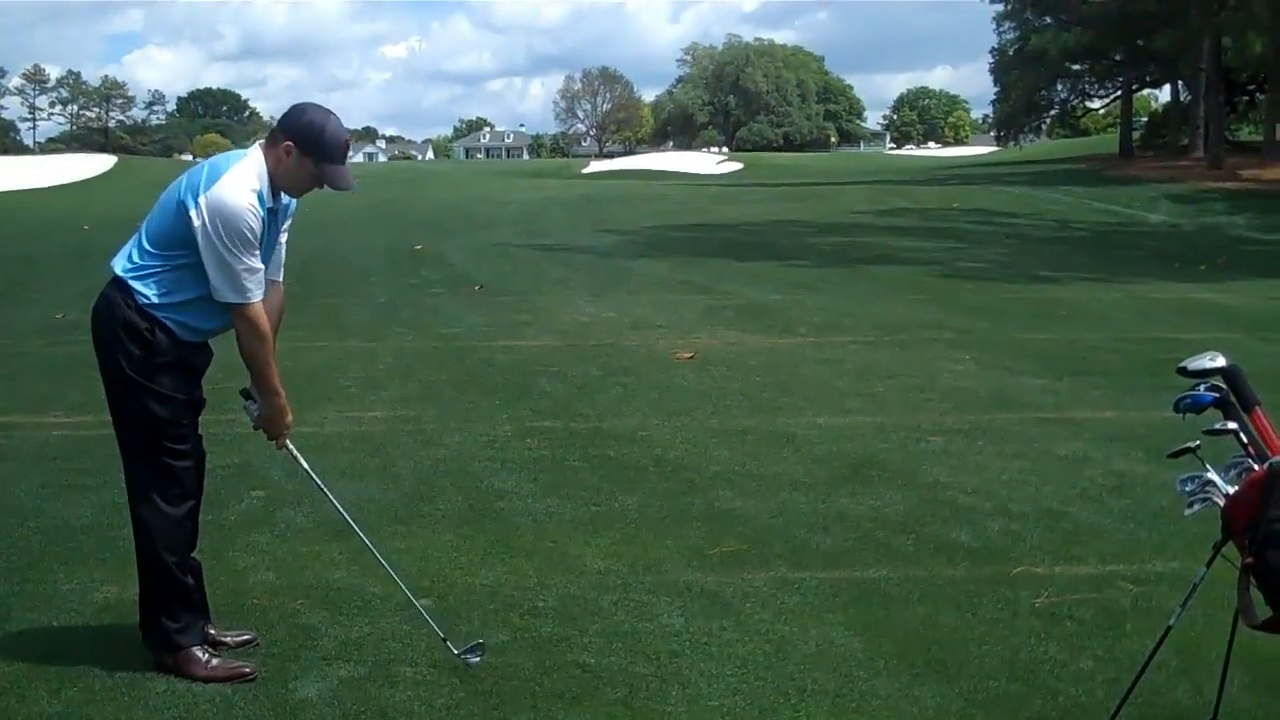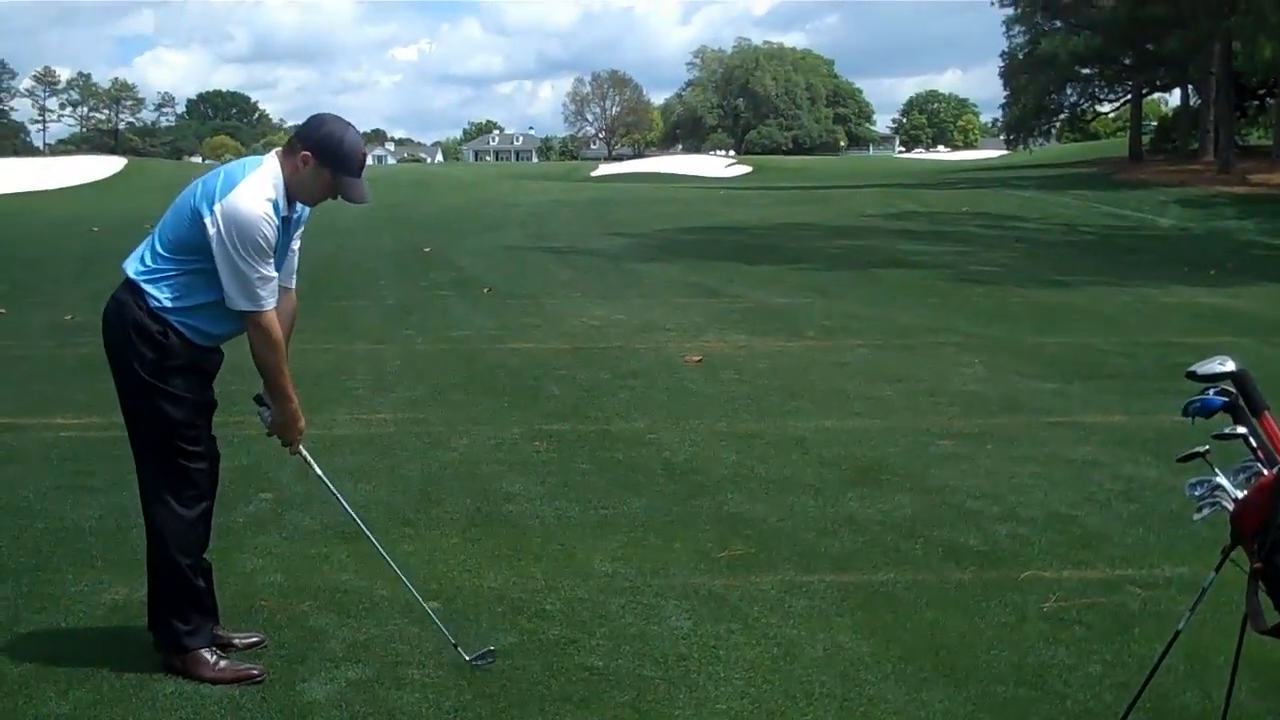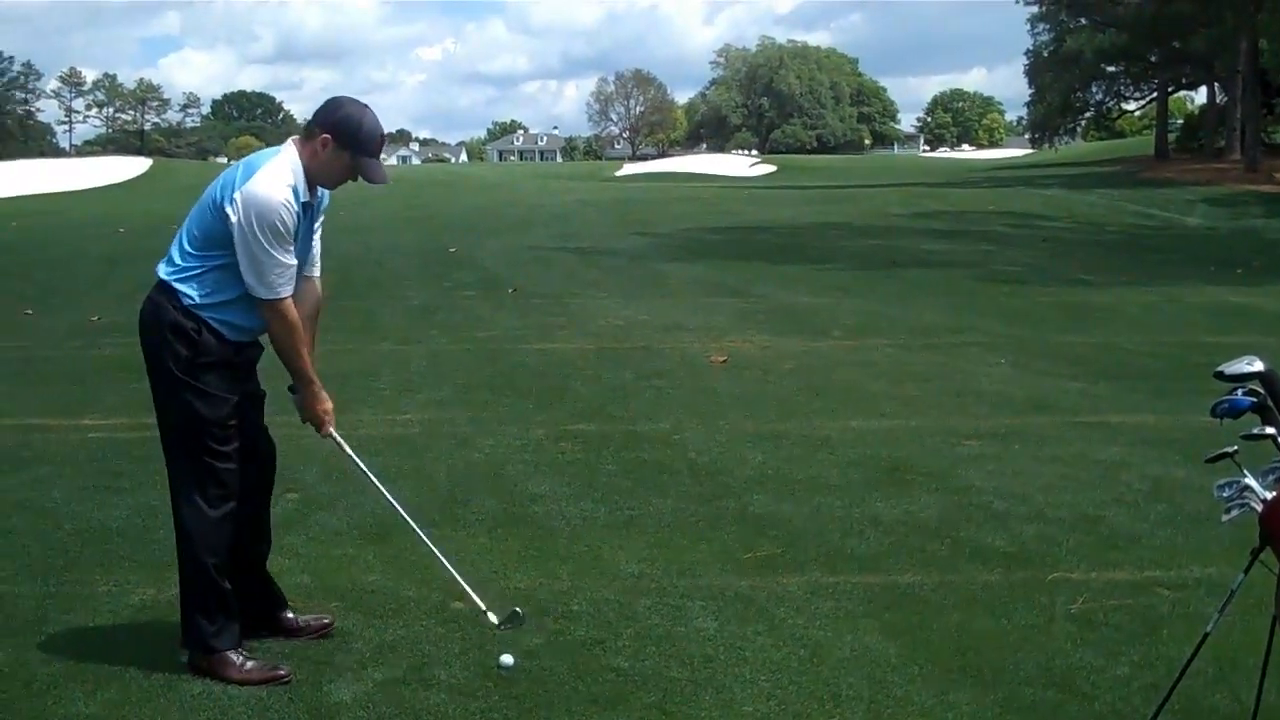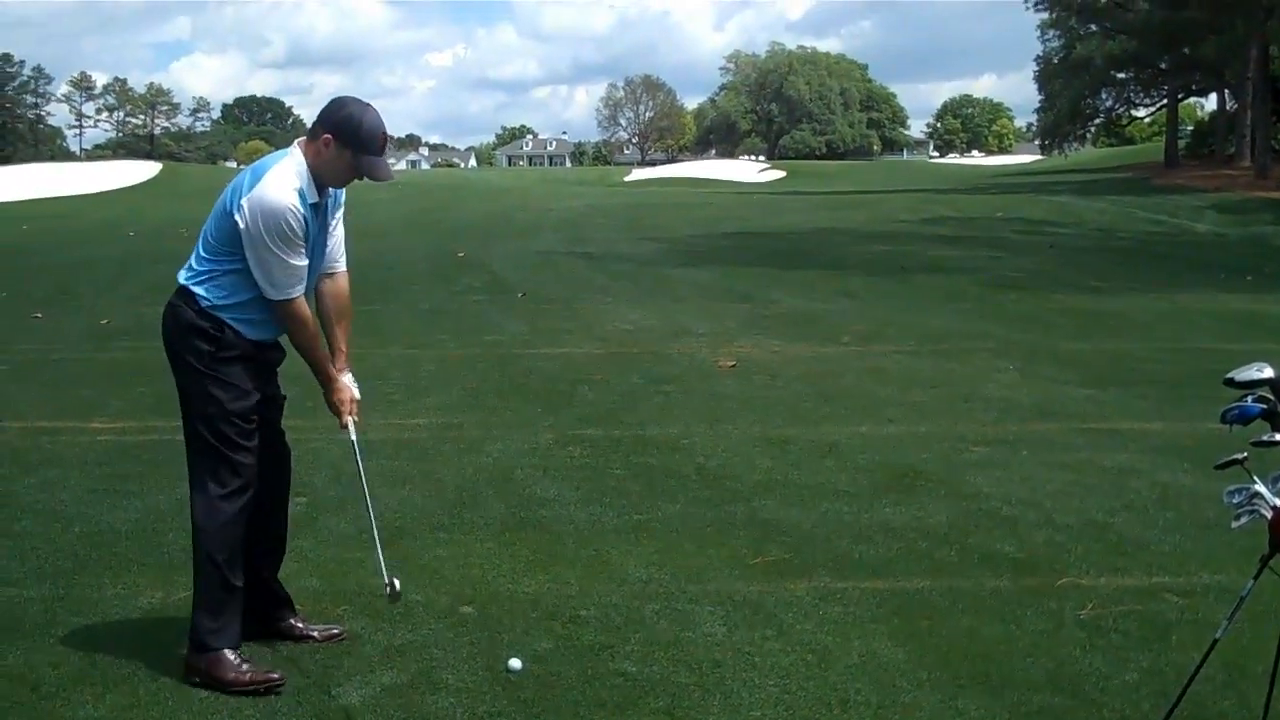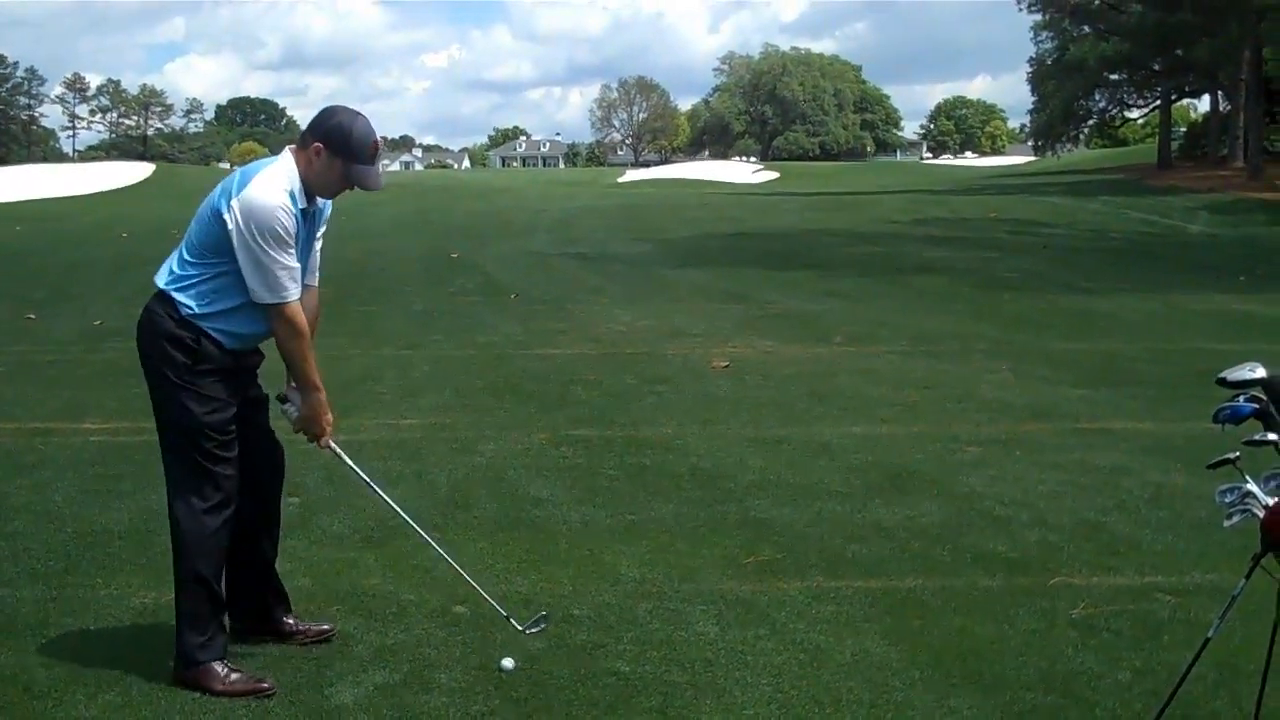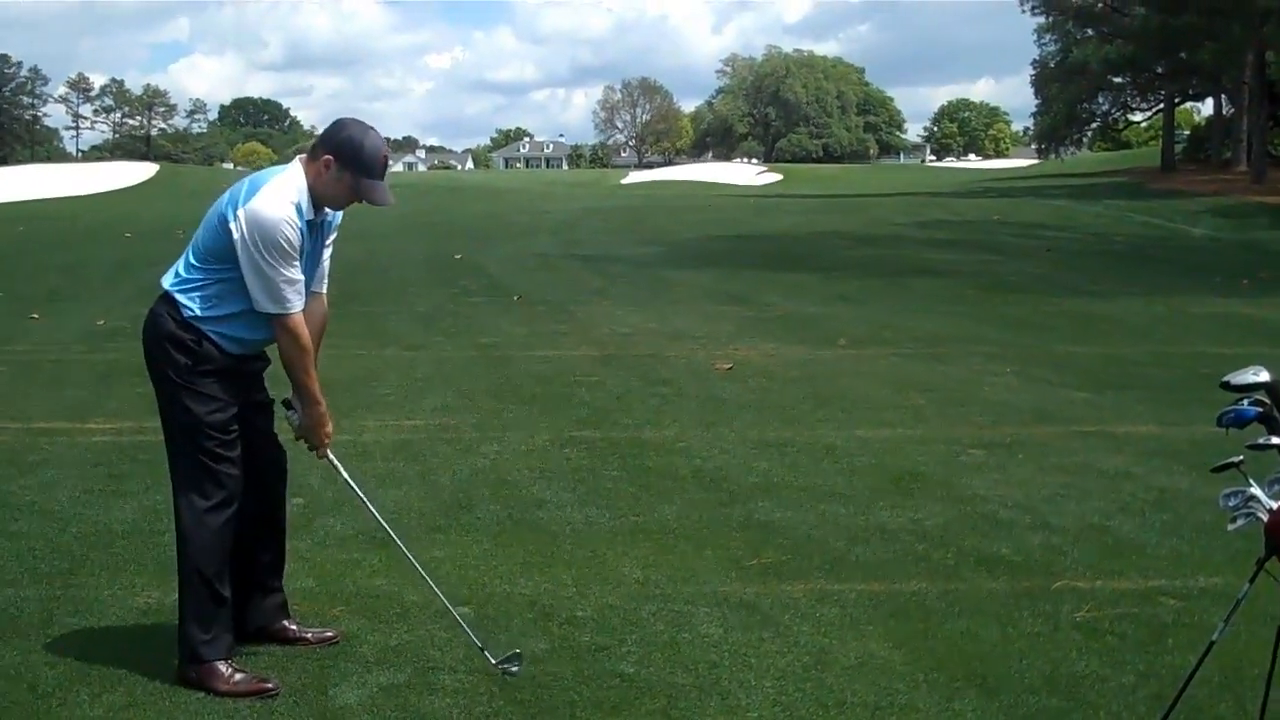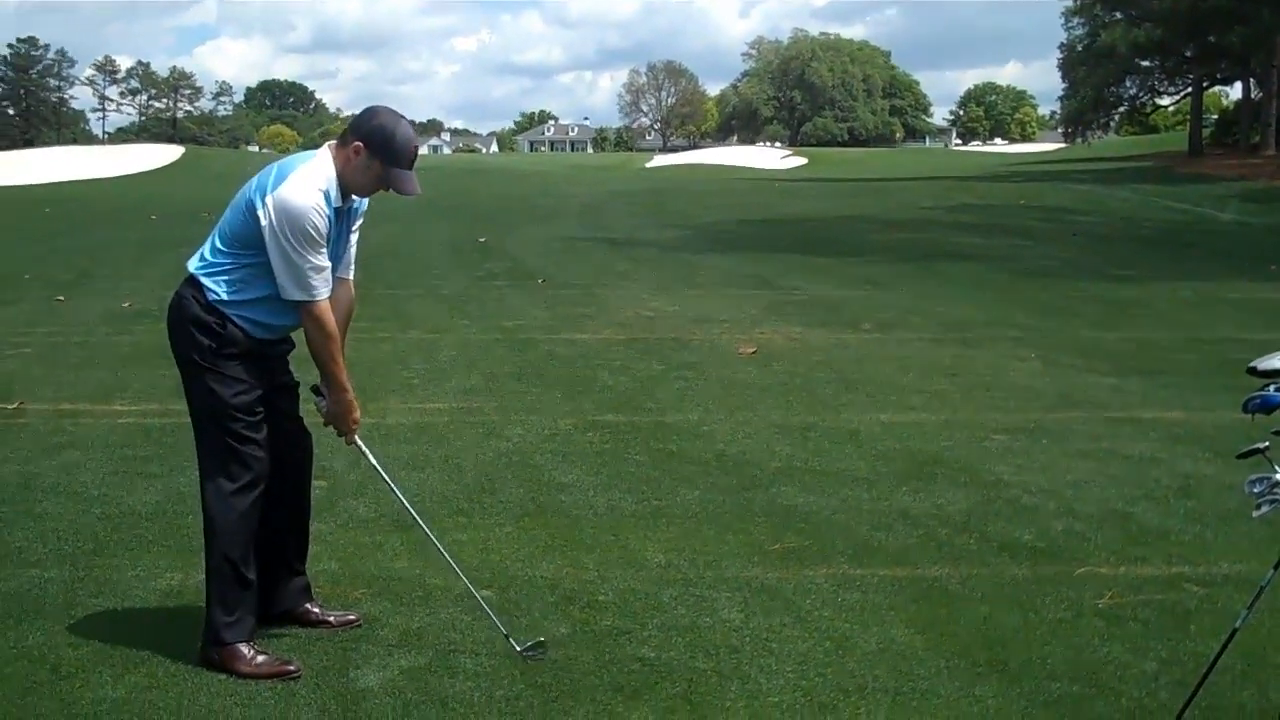
dt=0.4s
person 1, frame 1
left shoulder: (276, 193)
right shoulder: (232, 198)
left elbow: (270, 289)
right elbow: (246, 313)
left wrist: (267, 388)
right wrist: (274, 399)
left hip: (174, 332)
right hip: (137, 330)
left knee: (183, 476)
right knee: (166, 481)
left ankle: (187, 619)
right ankle: (175, 639)
person 1, frame 2
left shoulder: (288, 200)
right shoulder: (248, 206)
left elbow: (282, 296)
right elbow: (259, 321)
left wrist: (278, 395)
right wrist: (286, 404)
left hip: (182, 334)
right hip: (149, 332)
left knee: (197, 476)
right knee: (180, 481)
left ankle: (193, 618)
right ankle: (183, 640)
person 1, frame 3
left shoulder: (310, 189)
right shoulder: (267, 192)
left elbow: (306, 285)
right elbow: (276, 306)
left wrist: (308, 377)
right wrist: (310, 388)
left hip: (224, 334)
right hip: (185, 333)
left knee: (254, 466)
right knee: (210, 482)
left ankle: (257, 606)
right ankle: (212, 642)
person 1, frame 4
left shoulder: (327, 188)
right shoulder: (274, 197)
left elbow: (333, 277)
right elbow: (290, 304)
left wrist: (343, 367)
right wrist: (327, 381)
left hip: (249, 337)
right hip: (208, 334)
left knee: (270, 473)
right knee: (229, 479)
left ankle: (264, 610)
right ankle: (212, 645)
person 1, frame 5
left shoulder: (313, 199)
right shoulder: (265, 200)
left elbow: (306, 294)
right elbow: (284, 313)
left wrist: (303, 387)
right wrist: (314, 395)
left hip: (229, 345)
right hip: (184, 342)
left knee: (261, 471)
right knee: (208, 490)
left ankle: (258, 609)
right ankle: (199, 654)
person 1, frame 6
left shoulder: (322, 208)
right shoulder: (270, 211)
left elbow: (313, 301)
right elbow: (287, 323)
left wrist: (307, 397)
right wrist: (314, 406)
left hip: (234, 347)
right hip: (187, 343)
left knee: (265, 476)
right knee: (213, 489)
left ankle: (260, 613)
right ankle: (203, 653)
person 1, frame 7
left shoulder: (348, 194)
right shoulder: (299, 198)
left elbow: (340, 288)
right elbow: (314, 310)
left wrist: (335, 383)
right wrist: (342, 393)
left hip: (258, 330)
right hip: (212, 328)
left knee: (290, 457)
right knee: (239, 471)
left ankle: (284, 595)
right ankle: (227, 636)
